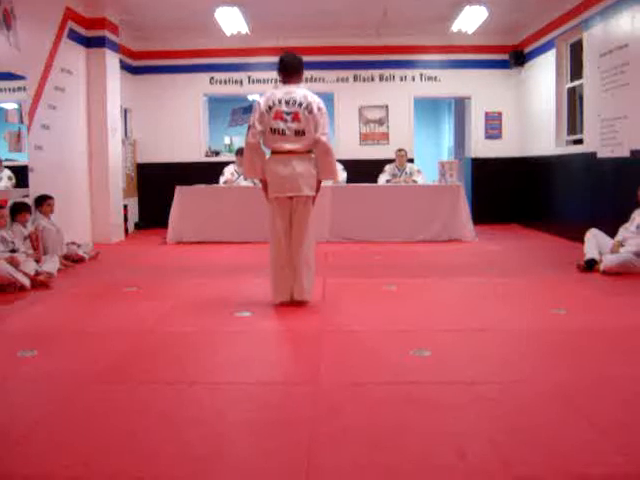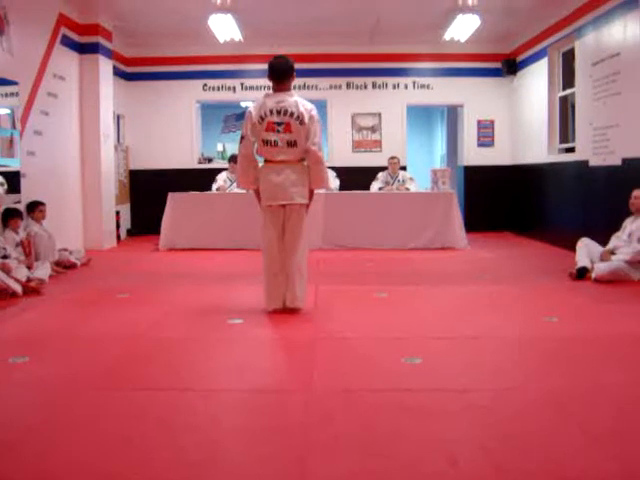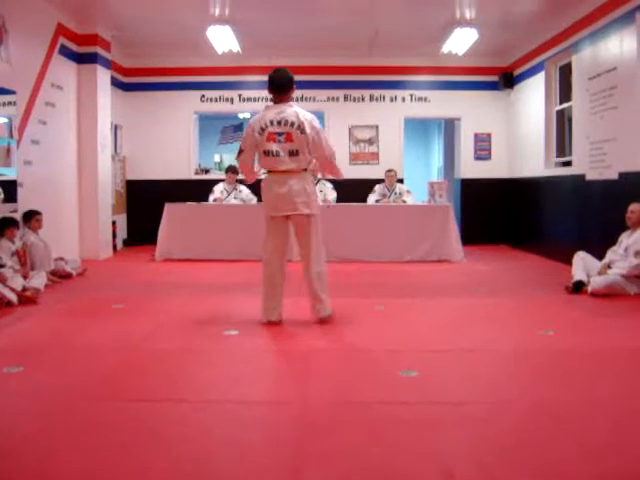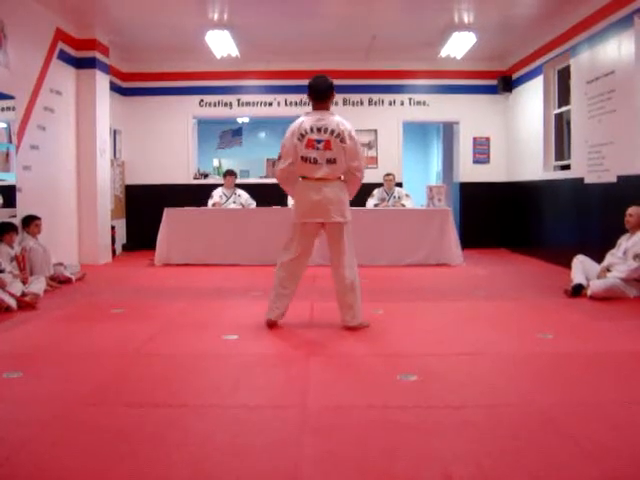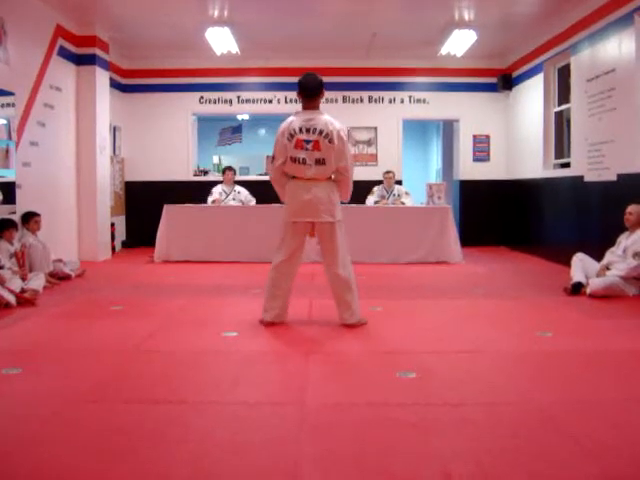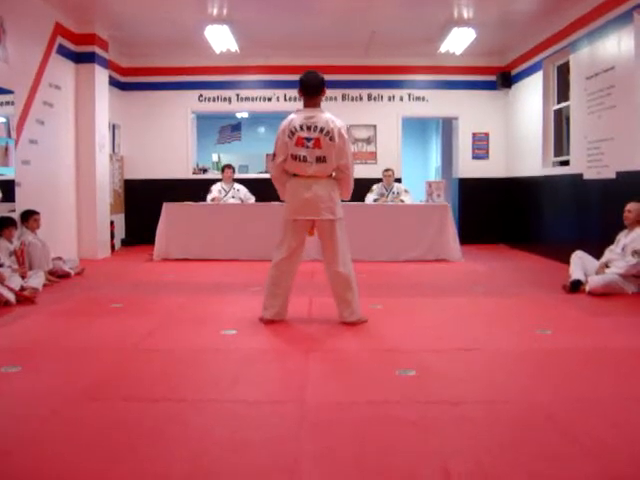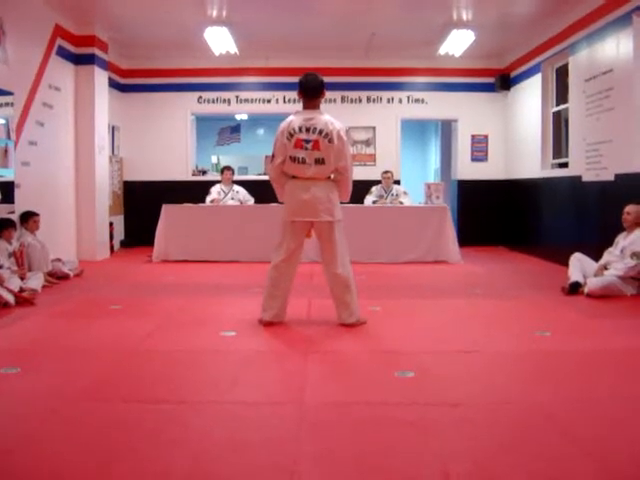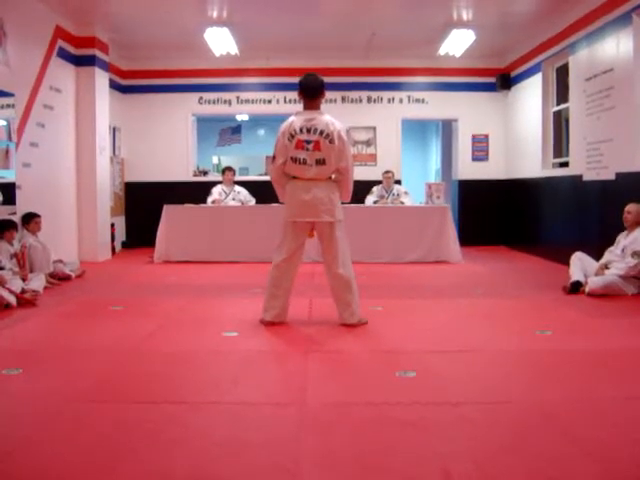
dt=0.5s
person 1, frame 1
left shoulder: (265, 100)
right shoulder: (314, 101)
left elbow: (252, 141)
right elbow: (323, 142)
left wrist: (261, 175)
right wrist: (322, 177)
left hip: (276, 169)
right hip: (304, 169)
left knee: (279, 236)
right knee: (303, 235)
left ankle: (282, 294)
right ankle: (301, 293)
person 1, frame 2
left shoulder: (256, 109)
right shoulder: (306, 108)
left elbow: (246, 151)
right elbow: (314, 152)
left wrist: (254, 185)
right wrist: (314, 186)
left hip: (270, 178)
right hip: (296, 178)
left knee: (272, 243)
right knee: (295, 243)
left ankle: (274, 301)
right ankle: (294, 299)
person 1, frame 3
left shoulder: (258, 121)
right shoulder: (307, 118)
left elbow: (244, 160)
right elbow: (326, 156)
left wrist: (252, 176)
right wrist: (336, 172)
left hip: (274, 187)
right hip: (301, 187)
left knee: (274, 254)
right knee: (313, 252)
left ankle: (272, 312)
right ankle: (323, 309)
person 1, frame 4
left shoulder: (297, 127)
right shoulder: (344, 127)
left elbow: (283, 168)
right elbow: (357, 169)
left hip: (306, 195)
right hip: (335, 196)
left knee: (292, 258)
right knee: (344, 260)
left ankle: (274, 314)
right ankle: (352, 318)
person 1, frame 5
left shoulder: (287, 126)
right shoulder: (334, 127)
left elbow: (277, 170)
right elbow: (344, 169)
right wrist: (342, 197)
left hip: (296, 196)
right hip: (325, 196)
left knee: (285, 258)
right knee: (337, 260)
left ankle: (272, 313)
right ankle: (350, 315)
person 1, frame 6
left shoulder: (288, 124)
right shoulder: (335, 125)
left elbow: (277, 167)
right elbow: (345, 167)
left wrist: (287, 194)
right wrist: (343, 195)
left hip: (297, 194)
right hip: (326, 194)
left knee: (285, 256)
right knee: (338, 257)
left ankle: (272, 311)
right ankle: (350, 313)
person 1, frame 7
left shoulder: (287, 126)
right shoulder: (334, 127)
left elbow: (276, 168)
right elbow: (344, 169)
left wrist: (285, 195)
right wrist: (342, 197)
left hip: (296, 196)
right hip: (325, 196)
left knee: (284, 258)
right knee: (336, 260)
left ankle: (271, 313)
right ankle: (349, 314)
person 1, frame 8
left shoulder: (288, 126)
right shoulder: (335, 127)
left elbow: (277, 168)
right elbow: (345, 169)
left wrist: (287, 196)
right wrist: (342, 197)
left hip: (297, 196)
right hip: (326, 196)
left knee: (285, 258)
right knee: (338, 260)
left ankle: (272, 313)
right ankle: (350, 315)
